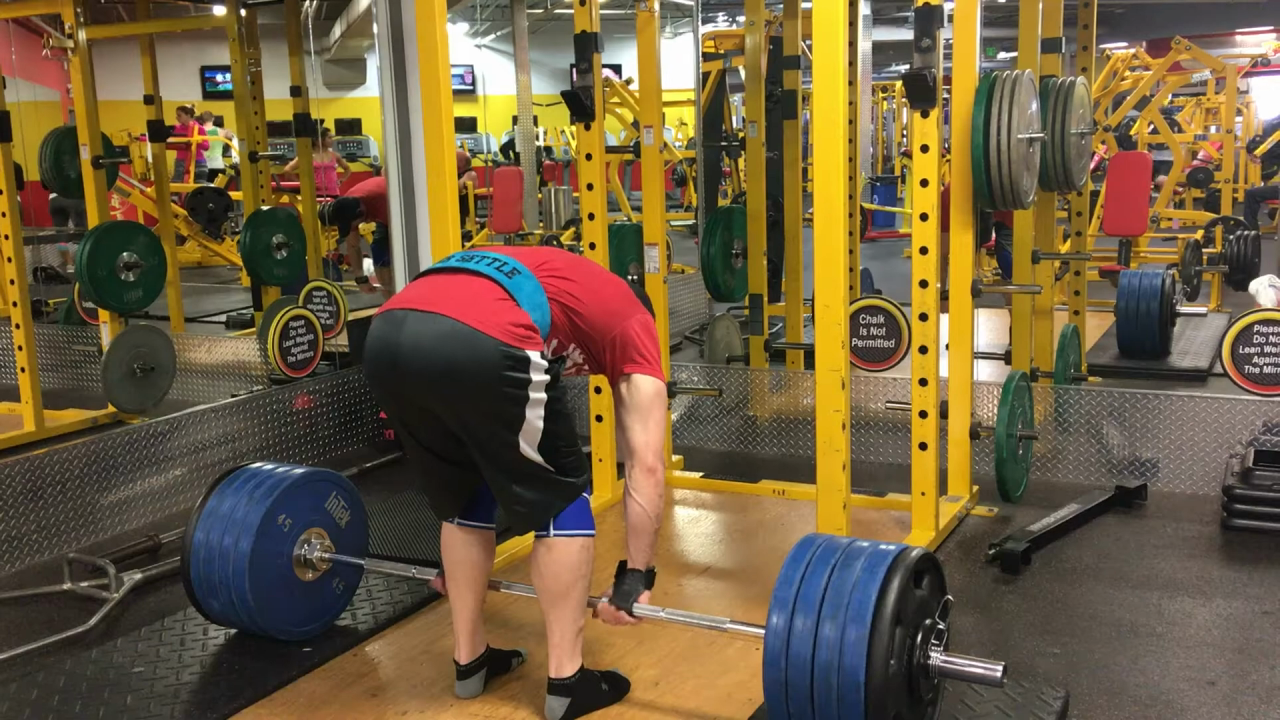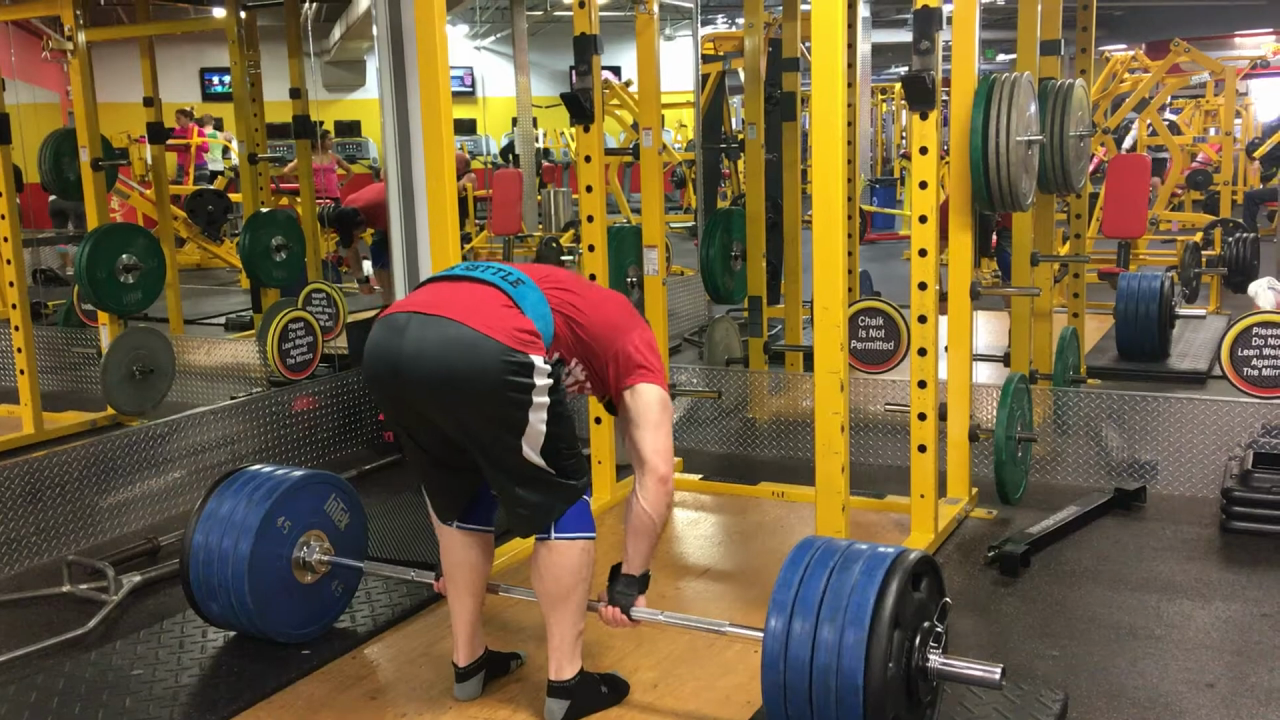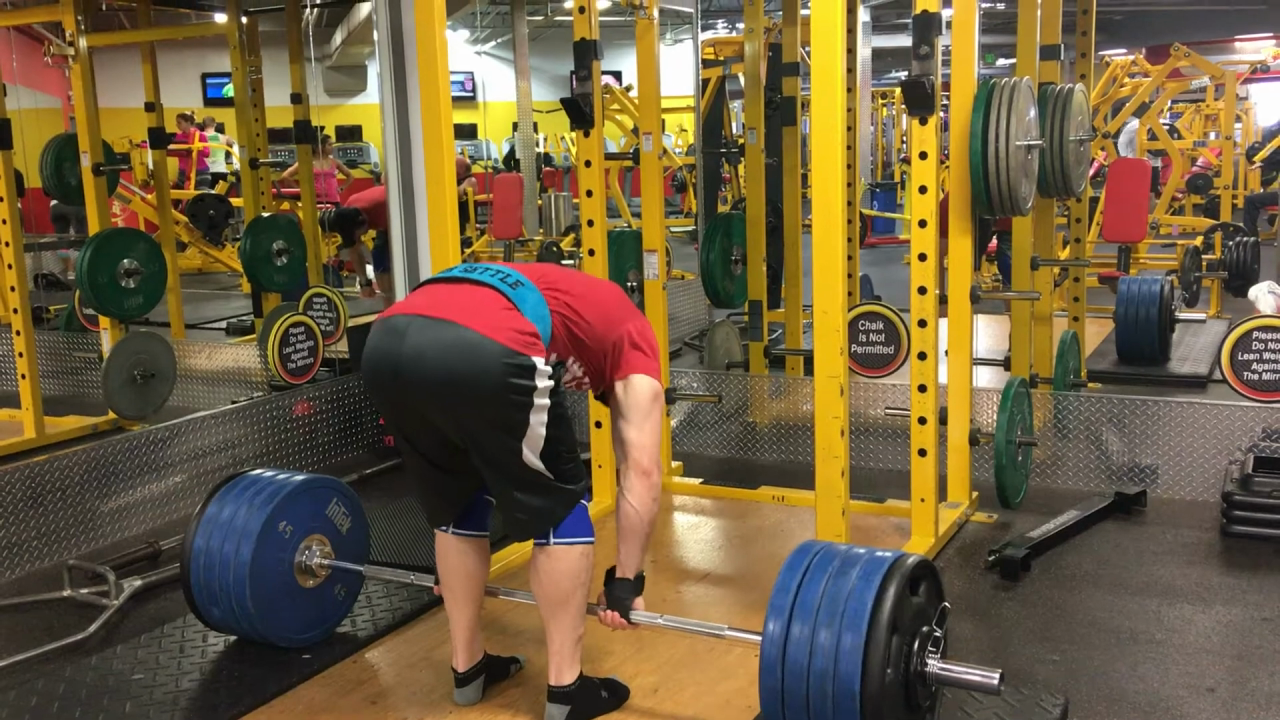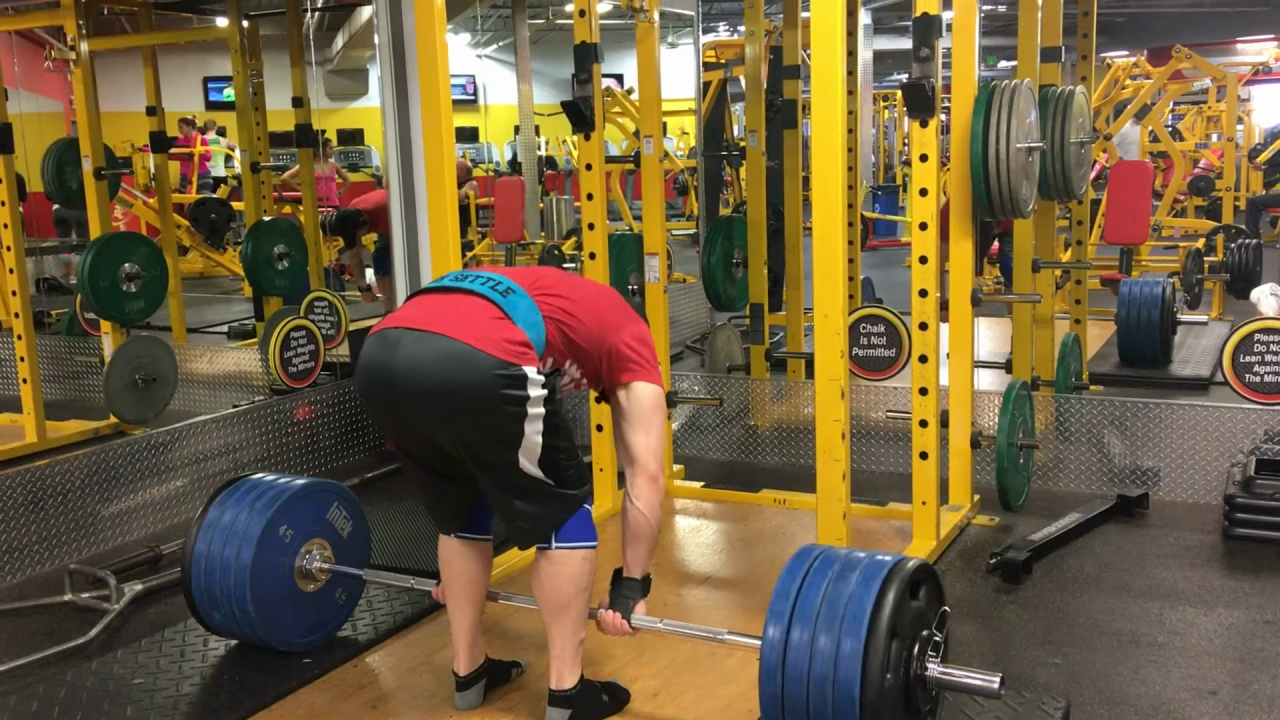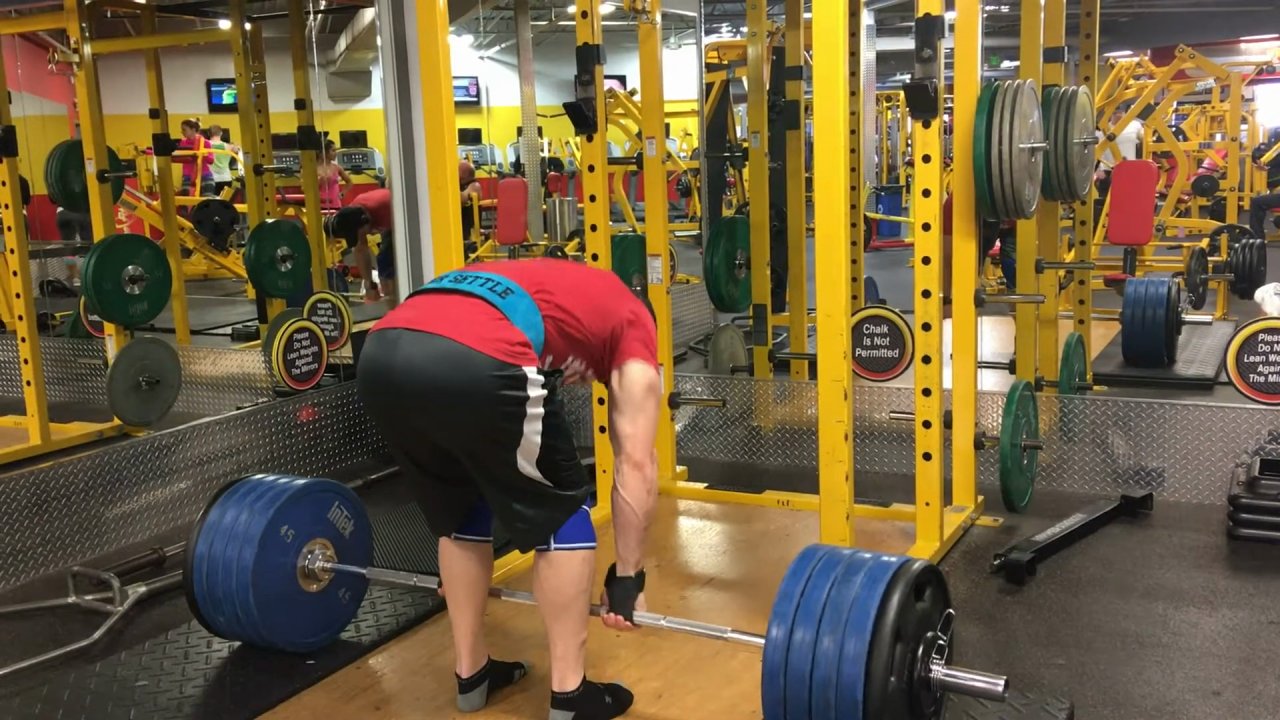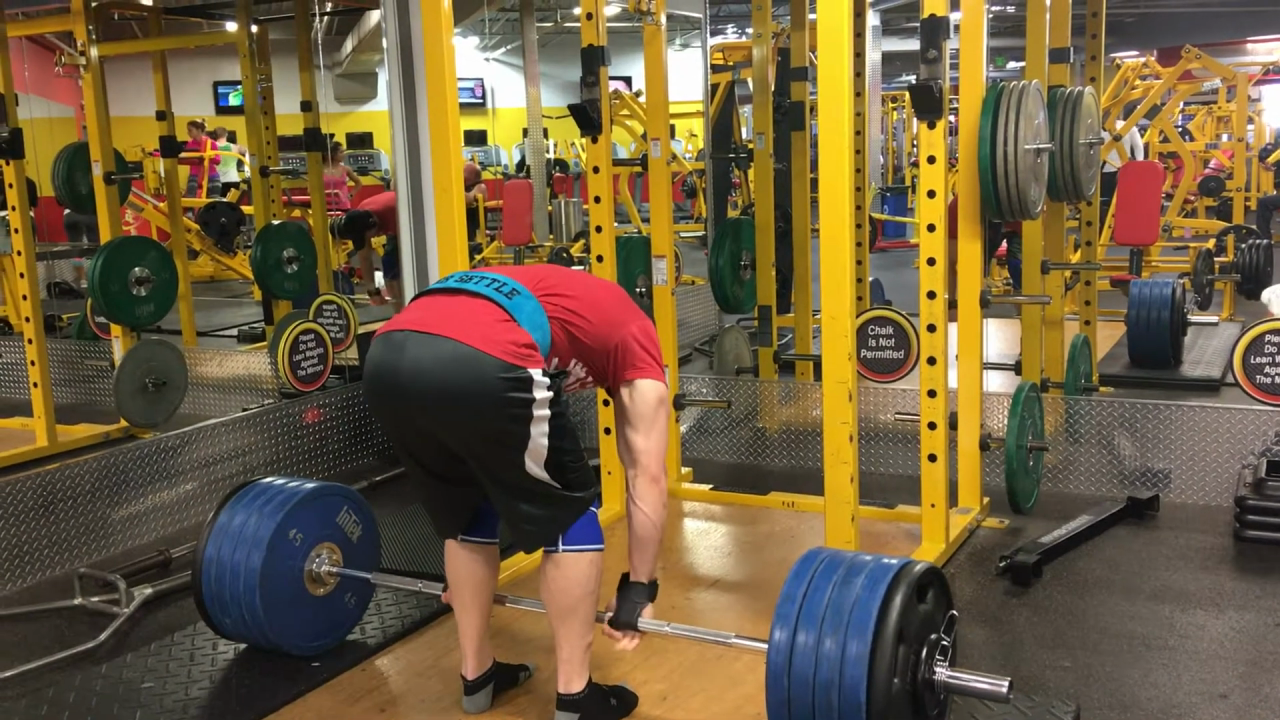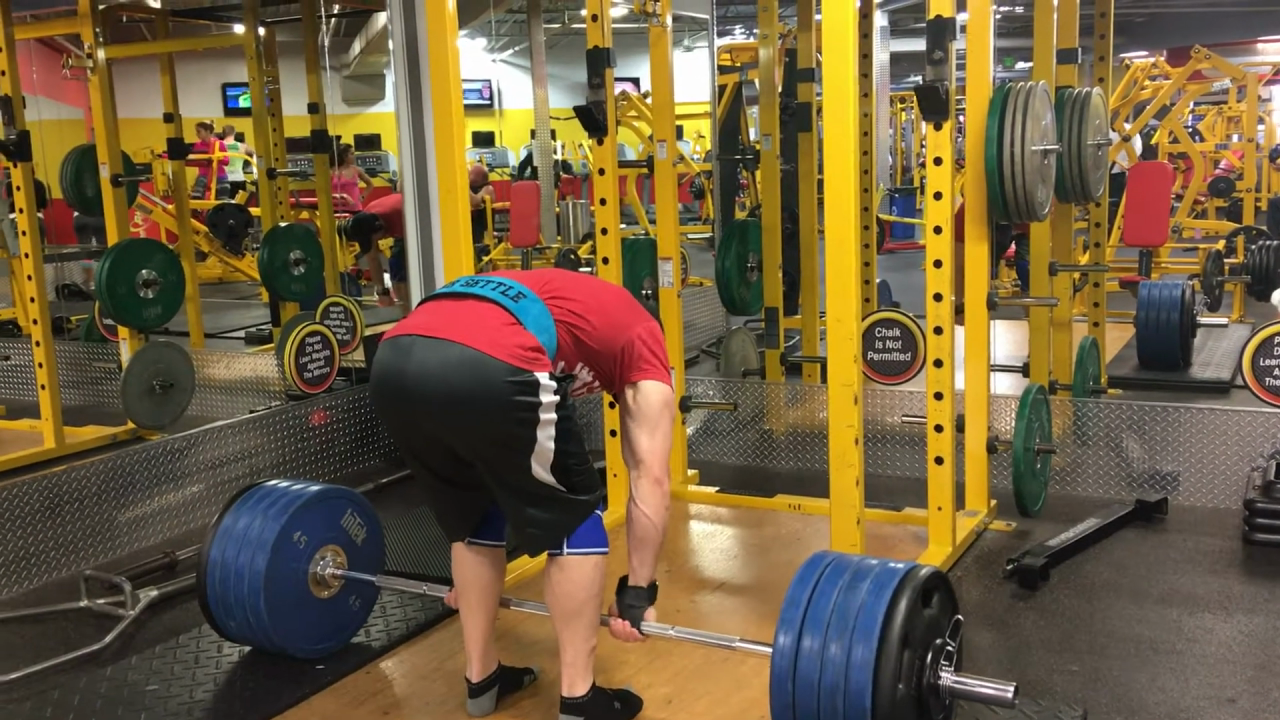
dt=0.3s
person 1, frame 1
right shoulder: (632, 323)
left elbow: (485, 447)
right elbow: (645, 464)
right wrist: (635, 577)
left hip: (387, 335)
right hip: (479, 343)
left knee: (464, 499)
right knee: (561, 500)
left ankle: (470, 660)
right ankle: (567, 681)
person 1, frame 2
right shoulder: (630, 339)
right elbow: (656, 472)
left wrist: (454, 560)
right wrist: (630, 580)
left hip: (387, 341)
right hip: (481, 350)
left knee: (464, 502)
right knee: (562, 504)
left ankle: (468, 662)
person 1, frame 3
right shoulder: (630, 333)
left elbow: (496, 455)
right elbow: (640, 470)
right wrist: (626, 582)
left hip: (387, 342)
right hip: (480, 352)
left knee: (458, 508)
right knee: (559, 510)
left ankle: (467, 667)
person 1, frame 4
right shoulder: (629, 337)
right elbow: (646, 474)
left wrist: (458, 575)
right wrist: (631, 585)
left hip: (381, 354)
right hip: (474, 363)
left knee: (462, 509)
right knee: (562, 512)
left ankle: (469, 671)
person 1, frame 5
right shoulder: (630, 322)
left elbow: (490, 459)
right elbow: (635, 462)
right wrist: (627, 580)
left hip: (382, 354)
right hip: (471, 363)
left knee: (461, 511)
right knee: (562, 515)
left ankle: (471, 673)
person 1, frame 6
right shoulder: (634, 334)
right elbow: (647, 475)
right wrist: (638, 589)
left hip: (387, 357)
right hip: (480, 366)
left knee: (467, 512)
right knee: (569, 515)
left ankle: (477, 675)
person 1, frame 7
right shoulder: (641, 339)
left elbow: (504, 468)
right elbow: (650, 478)
right wrist: (637, 593)
left hip: (394, 360)
right hip: (487, 368)
left knee: (475, 514)
right knee: (574, 518)
left ankle: (482, 678)
